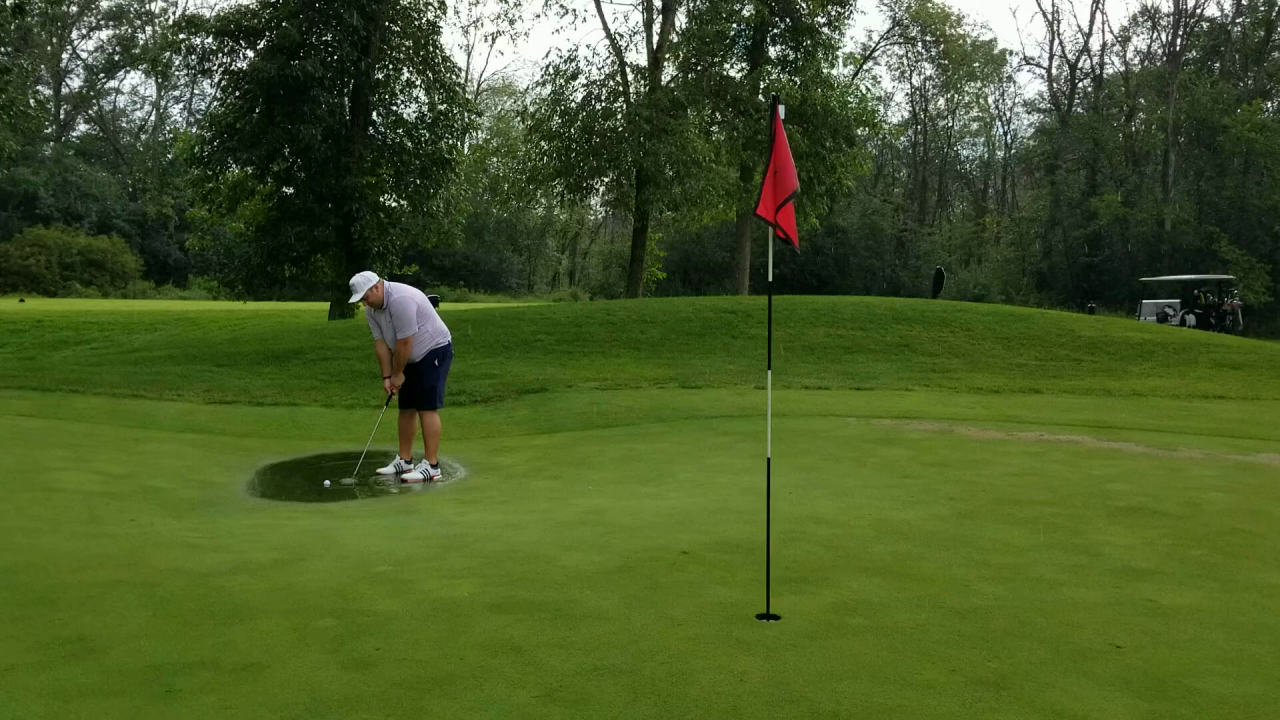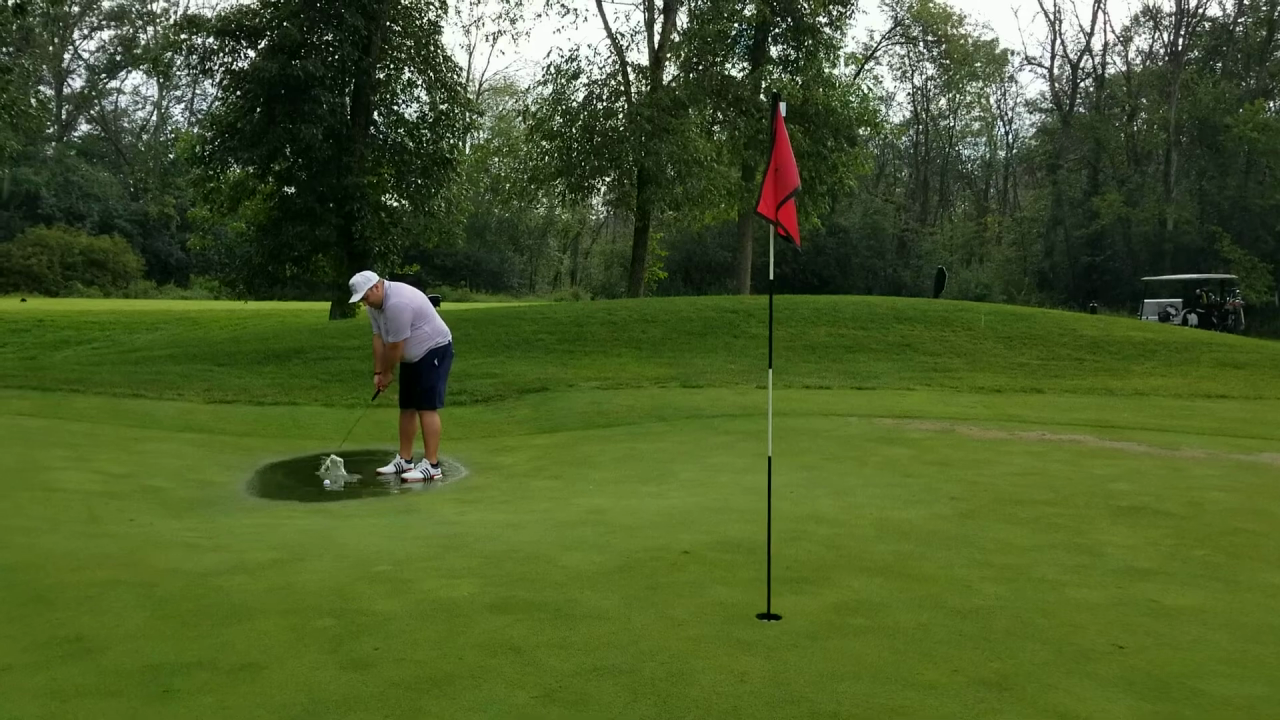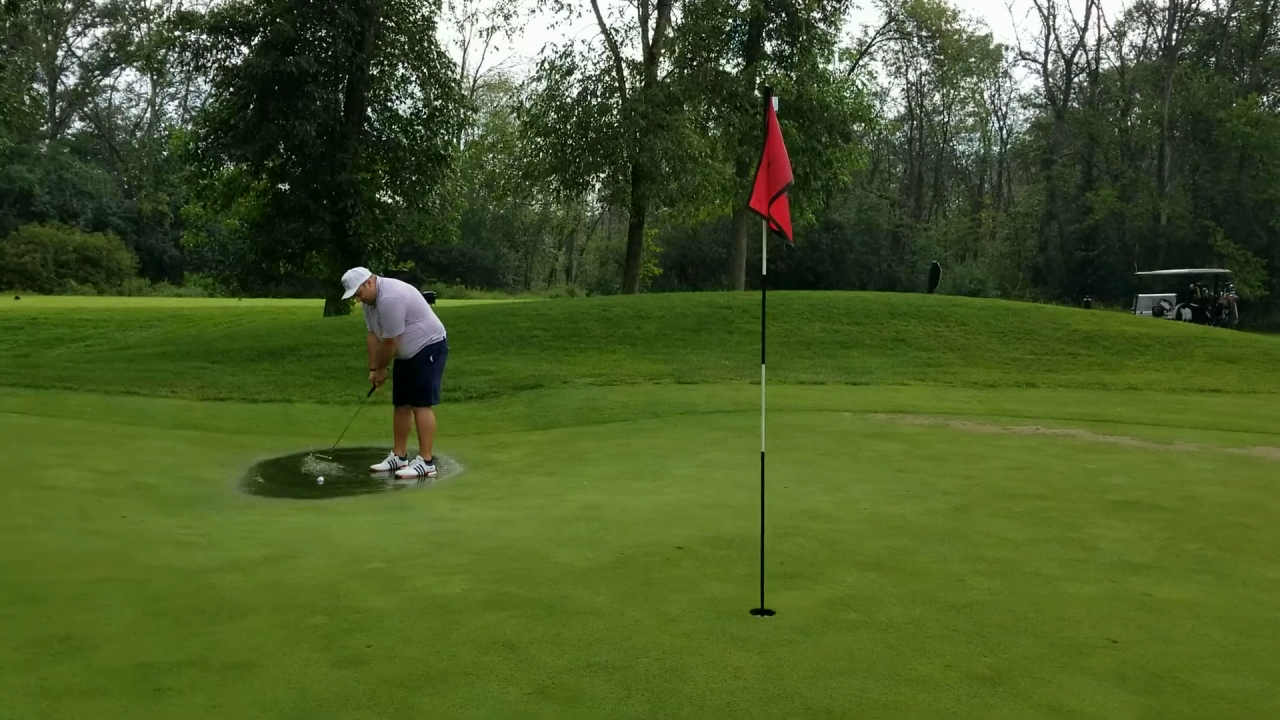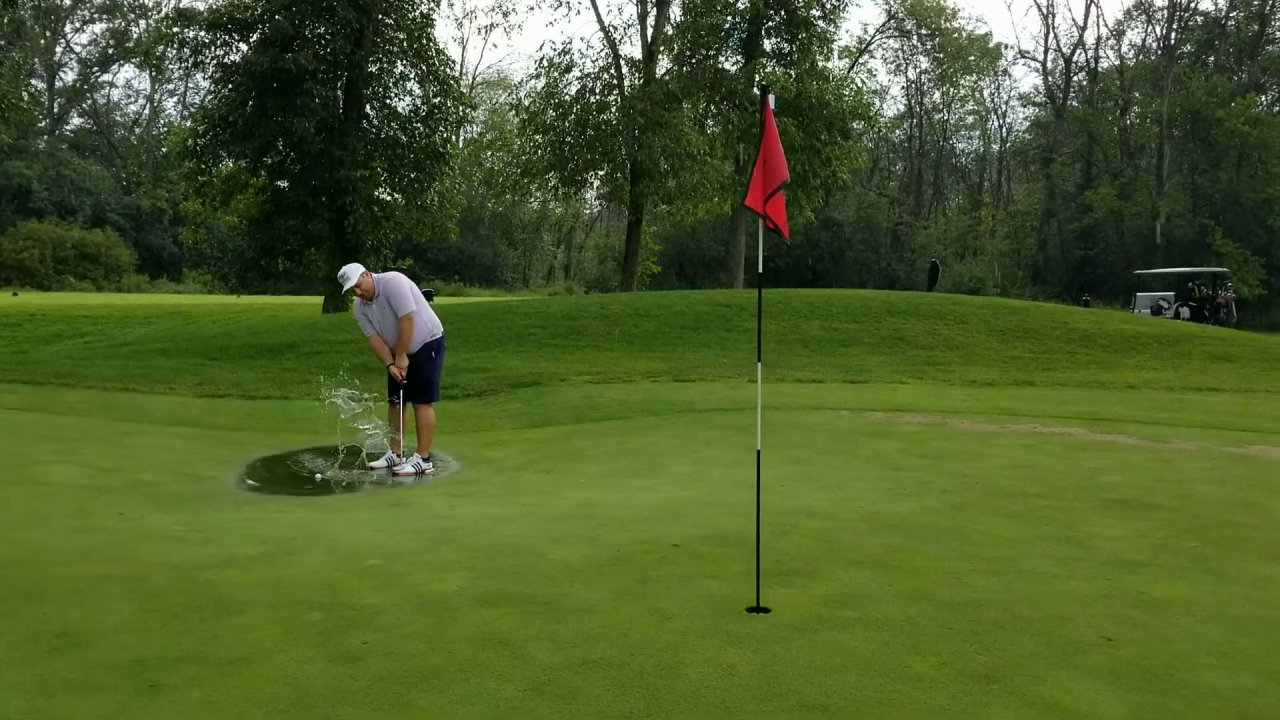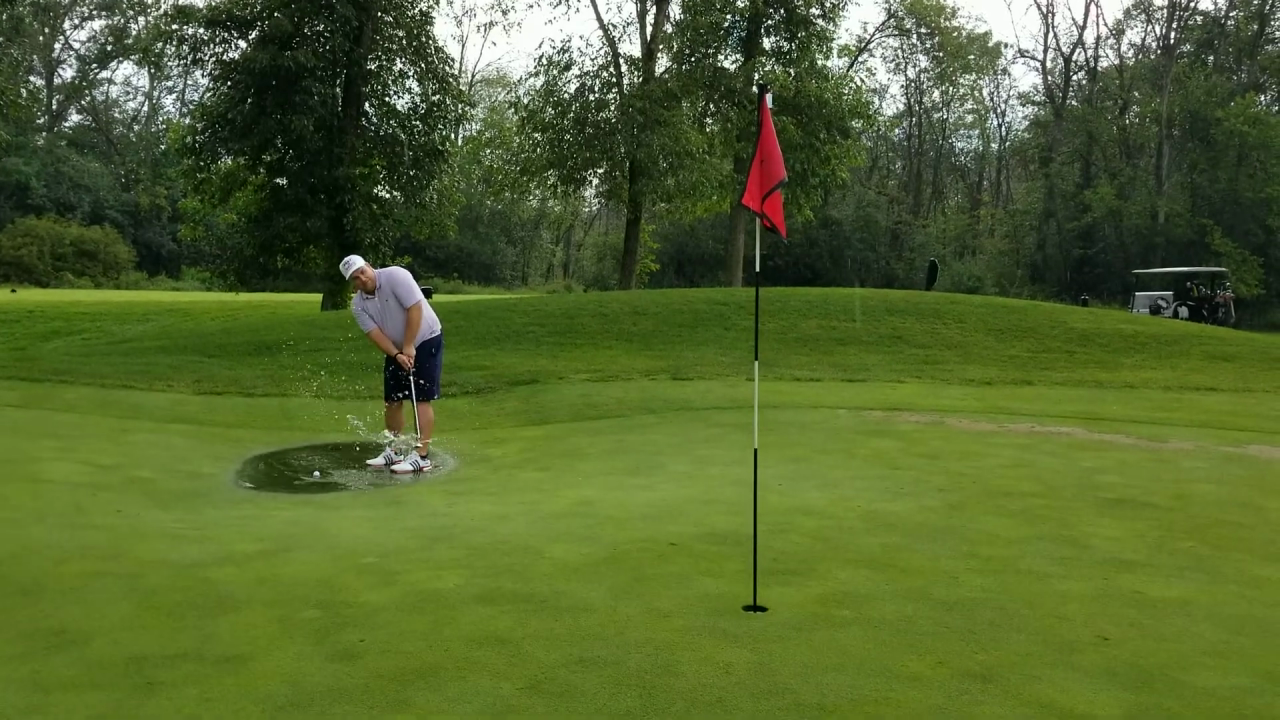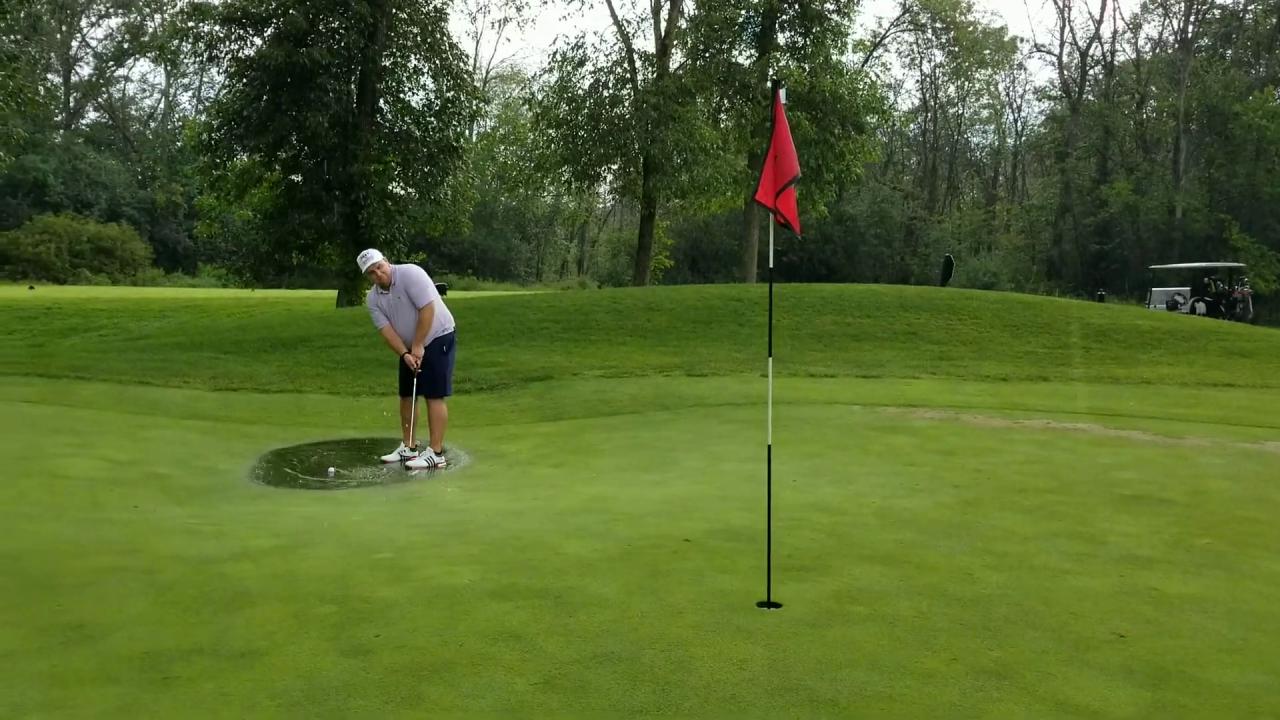
dt=0.3s
person 1, frame 1
left shoulder: (401, 299)
right shoulder: (372, 309)
left elbow: (404, 342)
right elbow: (380, 342)
left wrist: (398, 374)
right wrist: (387, 376)
left hip: (434, 352)
right hip: (411, 358)
left knee: (427, 408)
right knee: (406, 408)
left ankle: (431, 466)
right ankle: (404, 461)
person 1, frame 2
left shoulder: (398, 303)
right shoulder: (375, 305)
left elbow: (395, 346)
right elbow: (378, 338)
left wrist: (387, 373)
right wrist: (378, 372)
left hip: (434, 351)
right hip: (412, 357)
left knee: (426, 408)
right knee: (407, 408)
left ankle: (431, 465)
right ankle: (404, 460)
person 1, frame 3
left shoulder: (390, 298)
right shoulder: (369, 301)
left elbow: (390, 342)
right elbow: (373, 335)
left wrist: (381, 369)
right wrist: (373, 369)
left hip: (429, 348)
right hip: (405, 354)
left knee: (421, 404)
right knee: (401, 404)
left ankle: (426, 462)
right ankle: (399, 457)
person 1, frame 4
left shoulder: (392, 282)
right shoulder: (360, 305)
left elbow: (407, 320)
right elbow: (374, 338)
left wrist: (401, 357)
right wrist: (390, 364)
left hip: (427, 345)
right hip: (401, 353)
left knee: (422, 402)
right knee: (396, 402)
left ankle: (423, 459)
right ankle: (396, 454)
person 1, frame 5
left shoulder: (395, 276)
right shoulder: (358, 304)
left elbow: (415, 309)
right elbow: (374, 333)
left wrist: (409, 346)
right wrist: (396, 354)
left hip: (425, 342)
right hip: (396, 350)
left knee: (421, 400)
right knee: (392, 400)
left ankle: (421, 457)
right ankle: (393, 452)
person 1, frame 6
left shoulder: (410, 274)
right shoulder: (372, 298)
left elbow: (427, 309)
right elbow: (386, 329)
left wrist: (419, 346)
right wrist: (405, 353)
left hip: (438, 339)
right hip: (409, 347)
left knee: (434, 396)
right knee: (406, 396)
left ankle: (436, 453)
right ankle: (409, 448)
